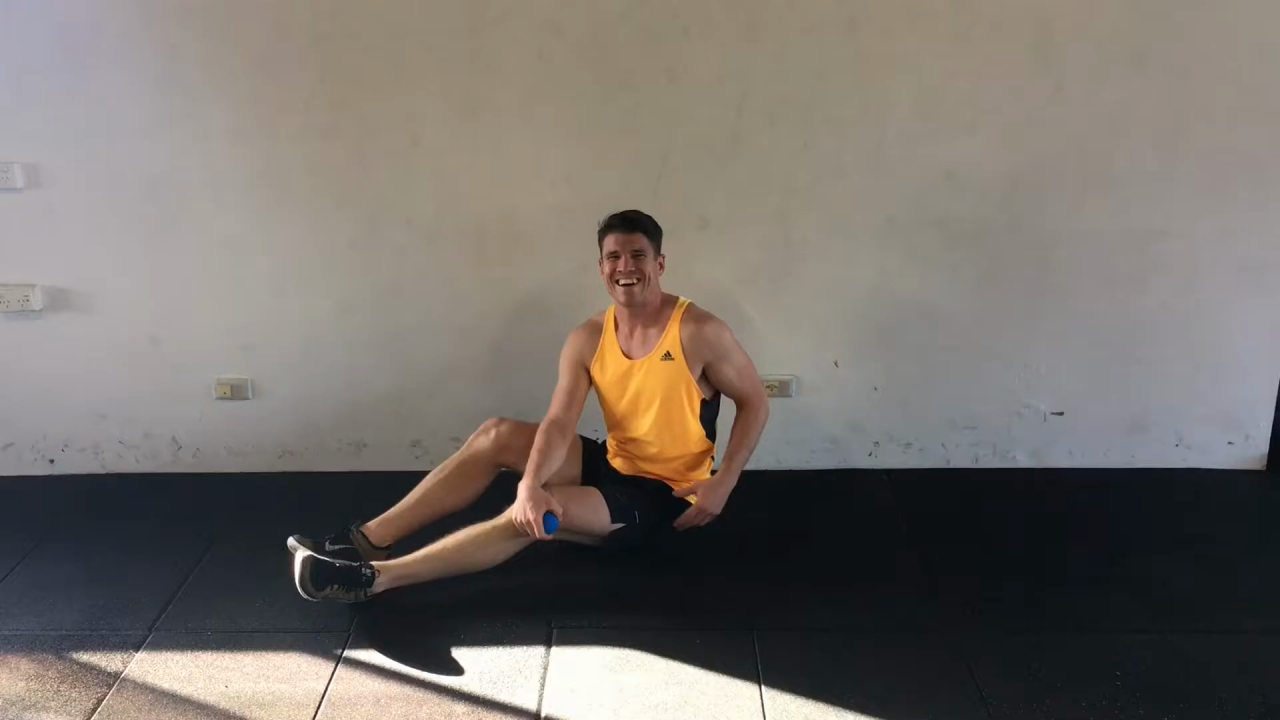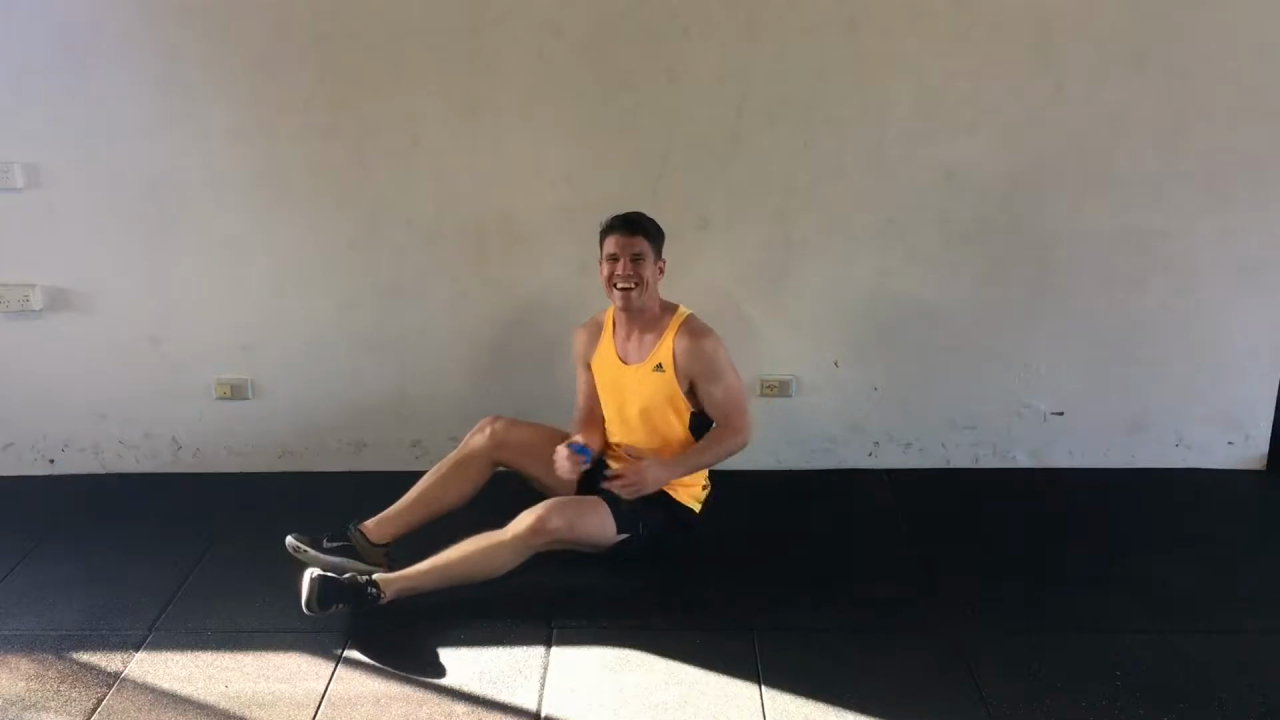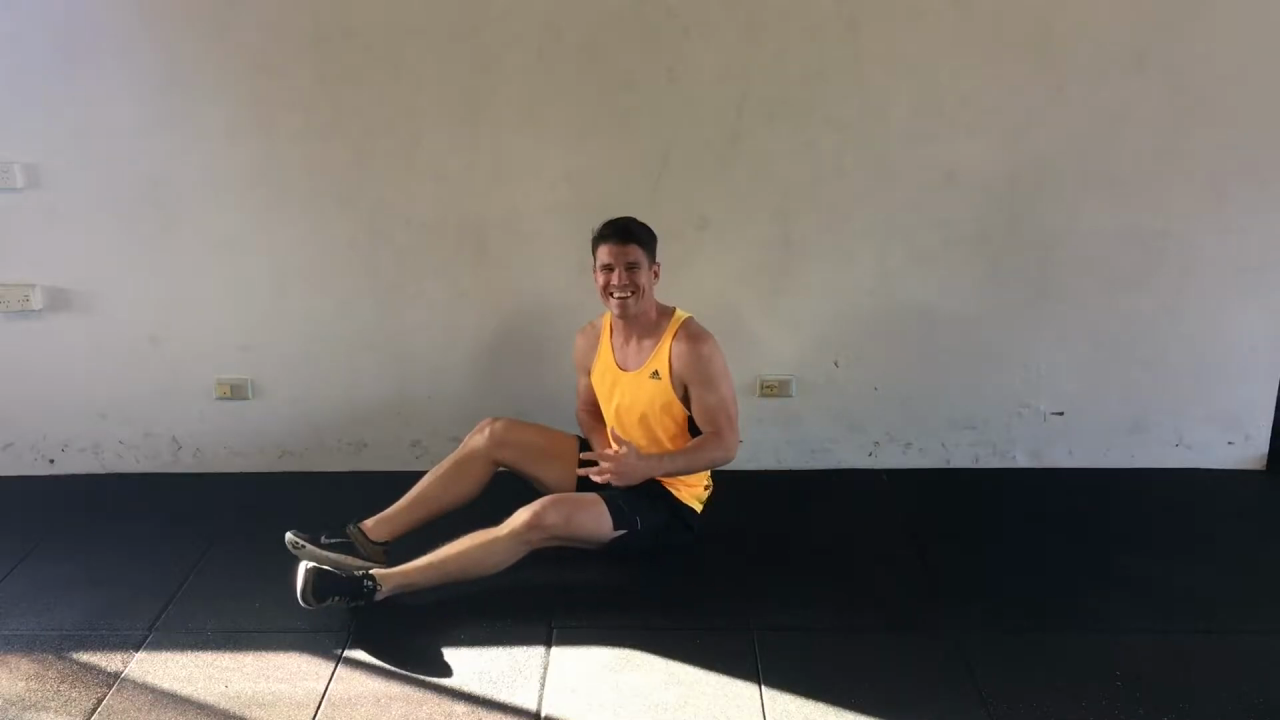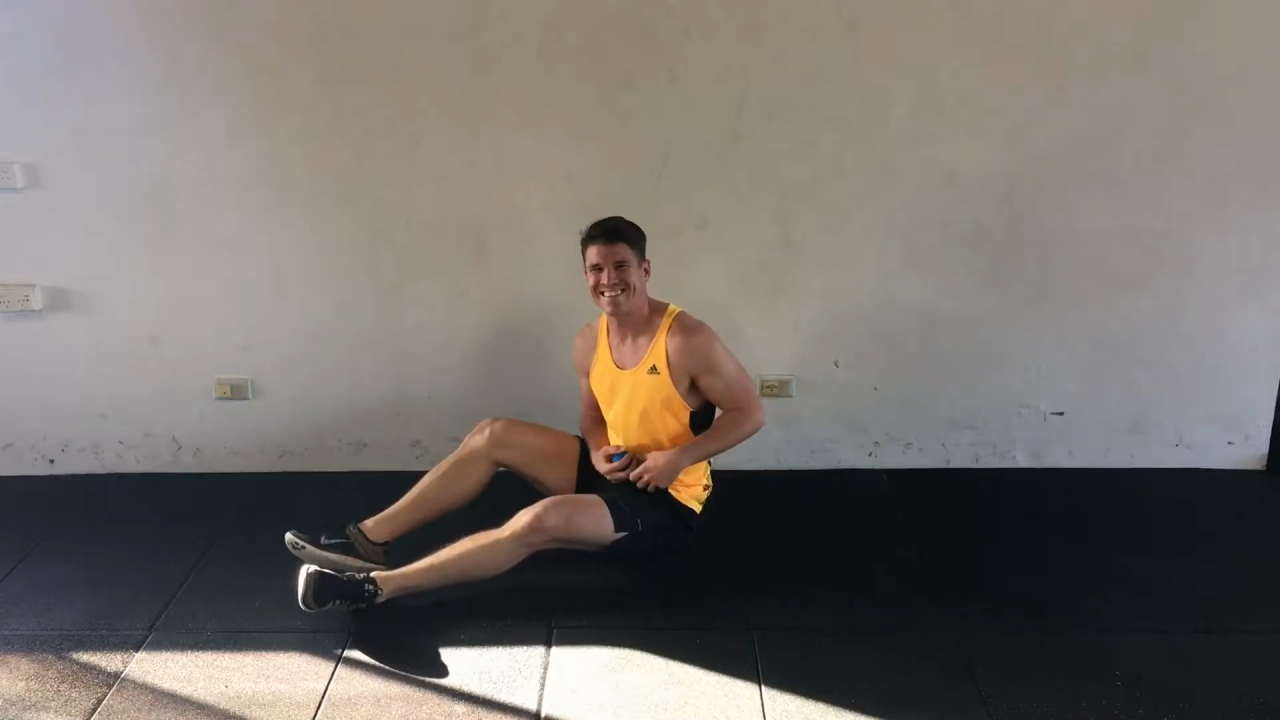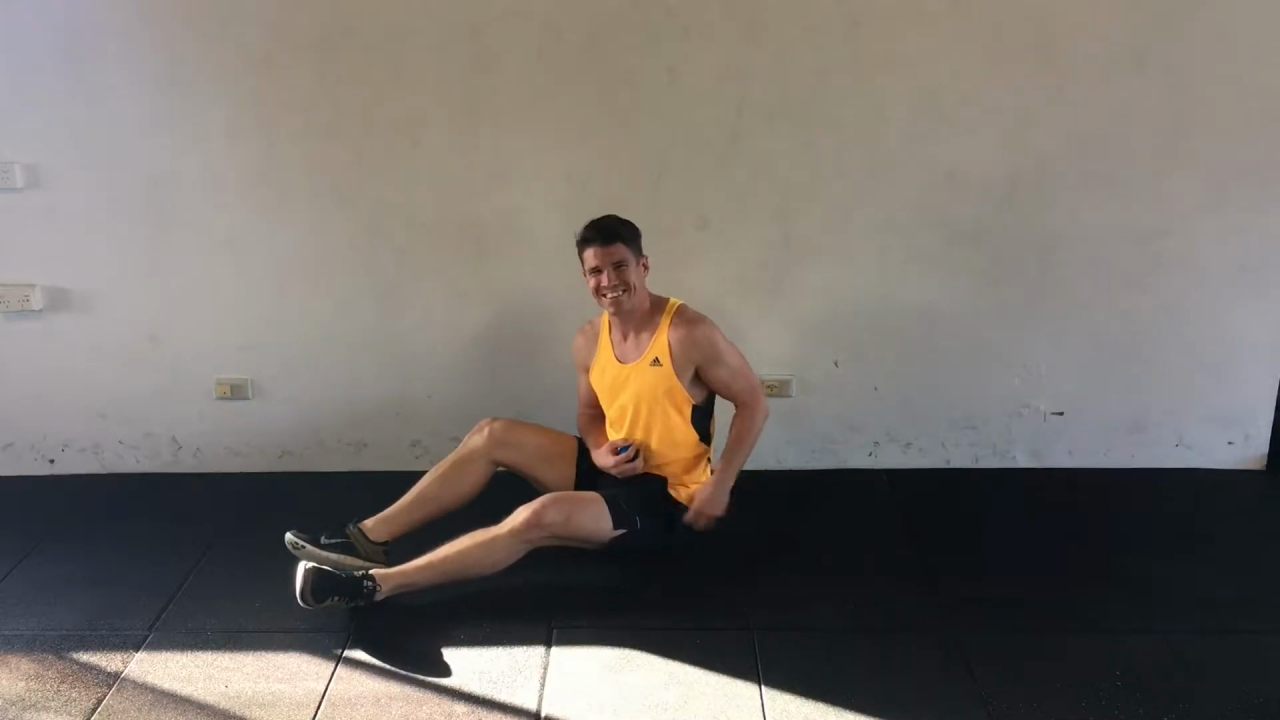
dt=0.3s
person 1, frame 1
left shoulder: (700, 331)
right shoulder: (588, 338)
left elbow: (755, 403)
right elbow: (559, 423)
left wrist: (723, 483)
right wrist: (530, 483)
left hip: (664, 496)
right hip: (613, 466)
left knee: (522, 522)
right knee: (496, 435)
left ankle: (373, 577)
right ankle: (369, 540)
person 1, frame 2
left shoulder: (695, 343)
right shoulder: (590, 336)
left elbow: (737, 429)
right elbow: (590, 417)
left wrist: (666, 471)
right wrist: (578, 449)
left hip: (664, 500)
right hip: (612, 469)
left knee: (543, 521)
right knee: (492, 434)
left ankle: (376, 589)
right ankle: (369, 539)
person 1, frame 3
left shoulder: (691, 346)
right shoulder: (590, 339)
left elbow: (724, 443)
left wrist: (645, 466)
right wrist: (603, 451)
left hip: (666, 498)
right hip: (616, 470)
left knee: (540, 519)
right knee: (493, 435)
left ankle: (375, 584)
right ankle: (370, 538)
person 1, frame 4
left shoulder: (689, 341)
right shoulder: (590, 341)
left elbow: (749, 414)
left wrist: (678, 458)
right wrist: (601, 452)
left hip: (666, 500)
right hip: (619, 471)
left knee: (541, 520)
right knee: (493, 435)
left ankle: (377, 586)
right ankle: (369, 538)
person 1, frame 5
left shoulder: (690, 333)
right shoulder: (589, 340)
left elbow: (753, 403)
left wrist: (721, 483)
right wrist: (599, 451)
left hip: (664, 498)
right hip: (615, 469)
left knee: (540, 517)
right knee: (493, 435)
left ankle: (376, 583)
right ankle: (368, 537)
